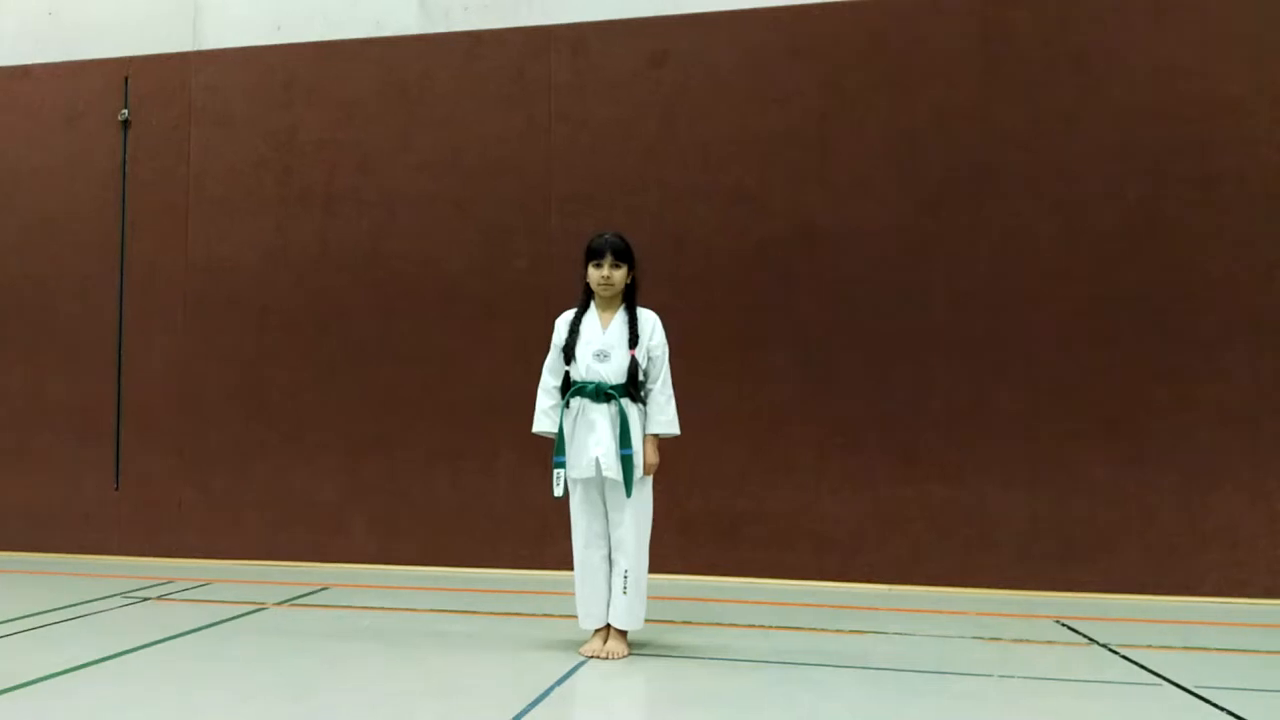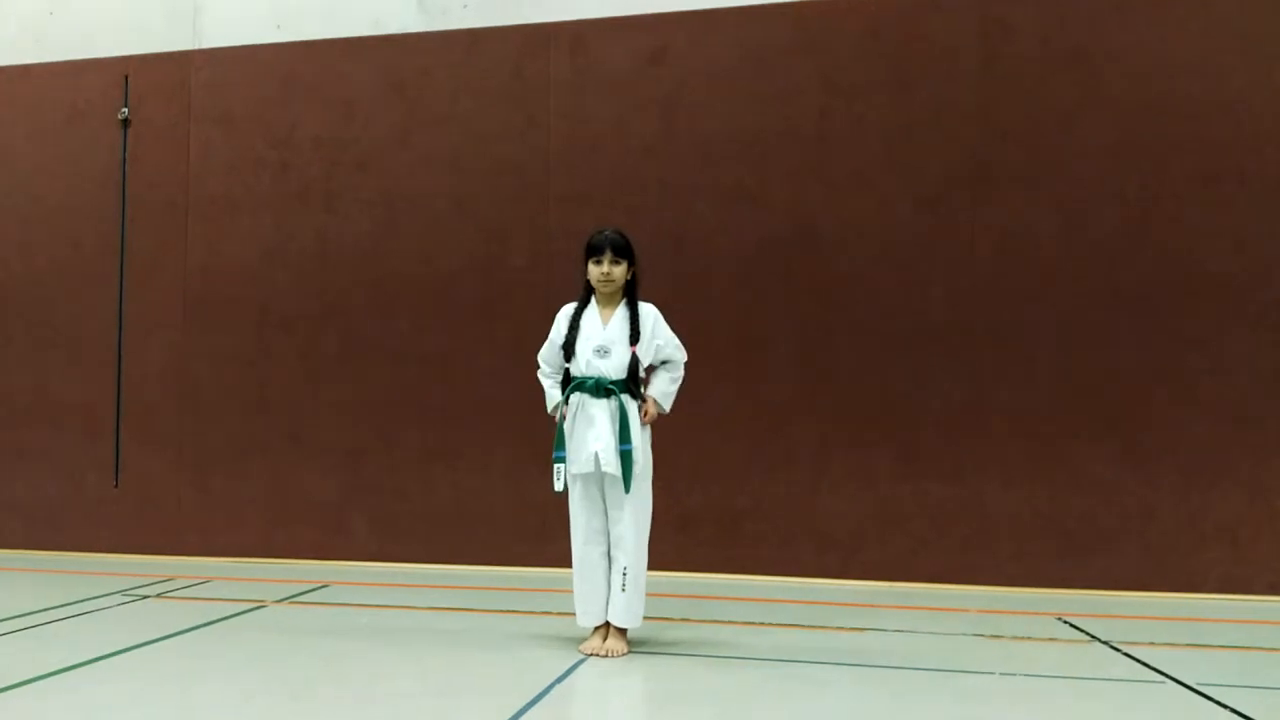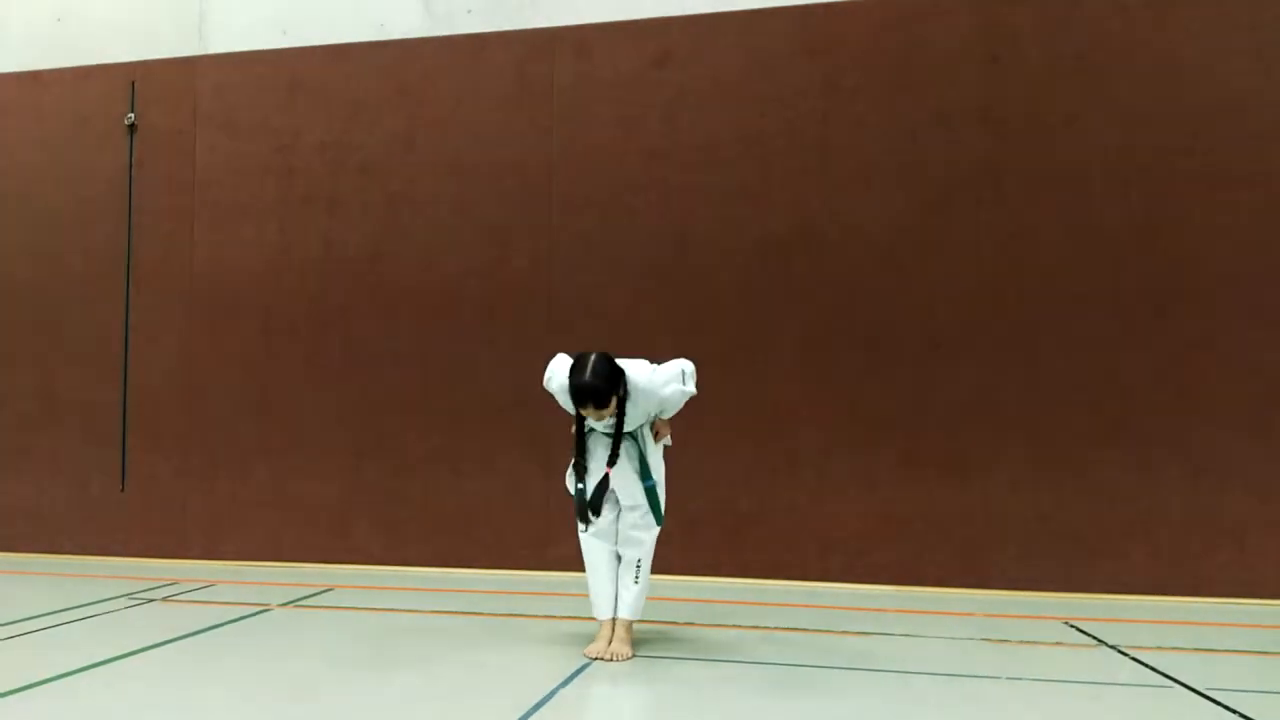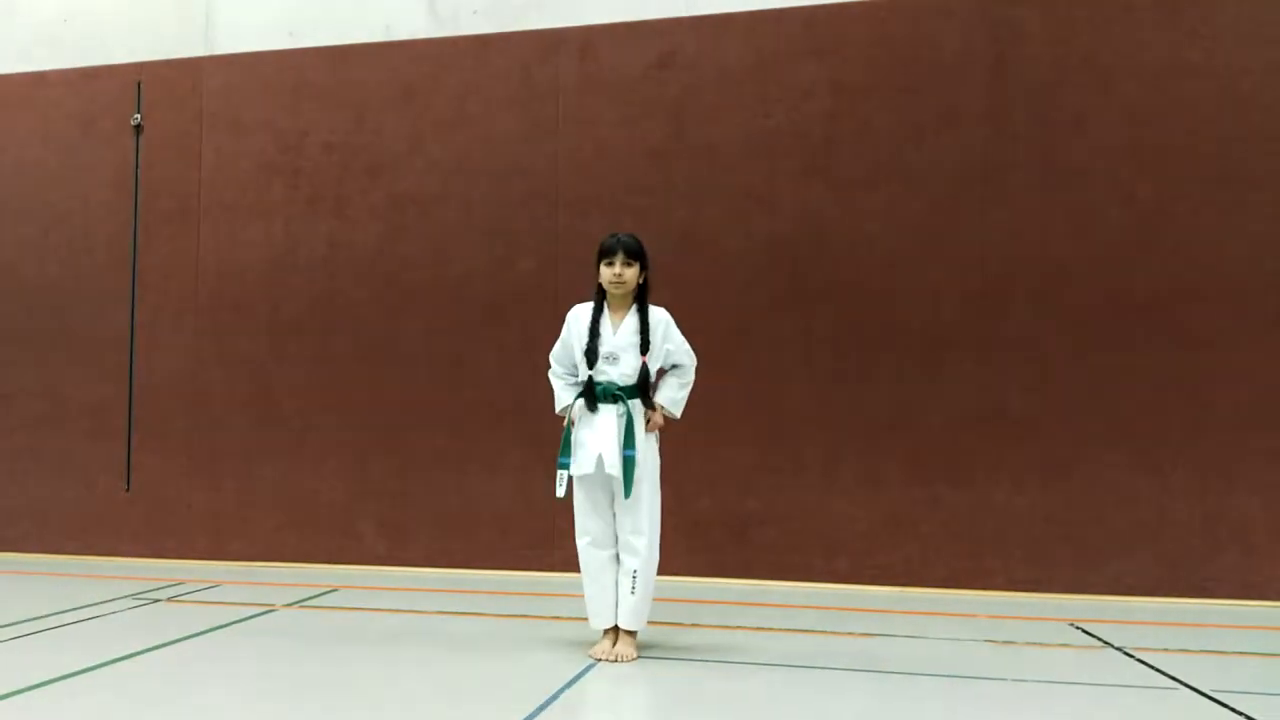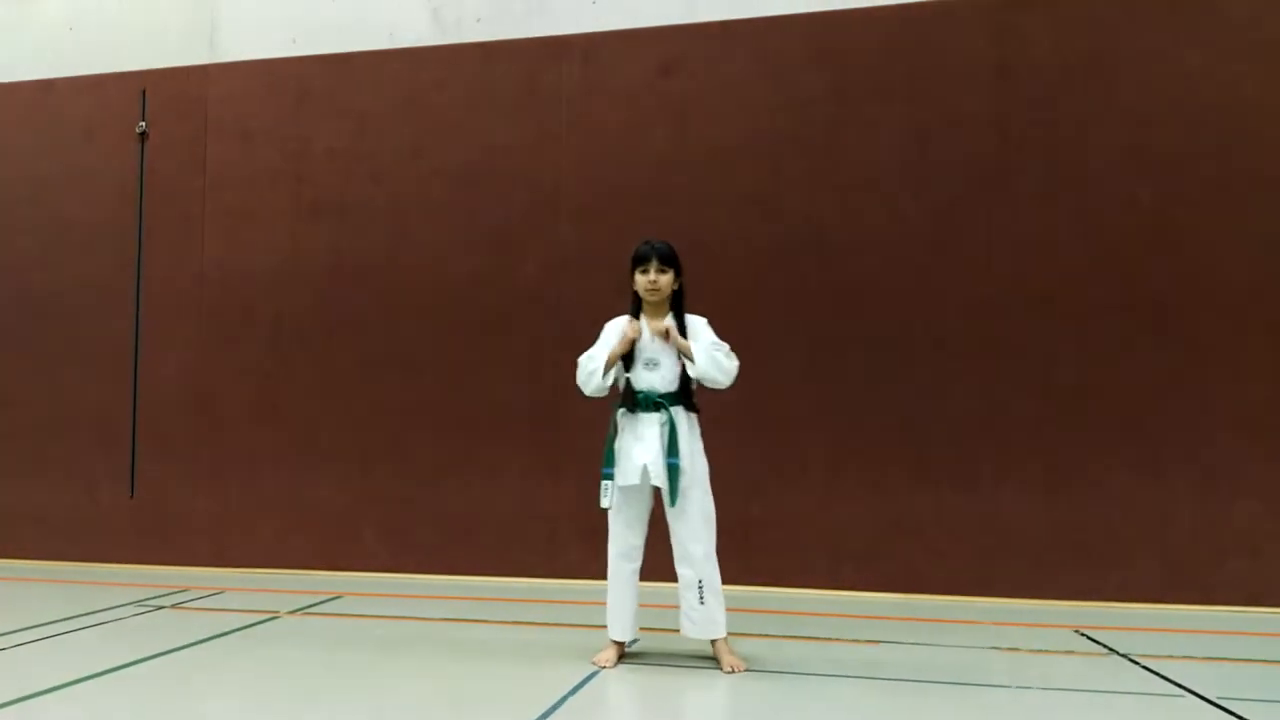
dt=1s
person 1, frame 1
left shoulder: (646, 322)
right shoulder: (568, 323)
left elbow: (659, 385)
right elbow: (552, 382)
left wrist: (652, 441)
right wrist: (555, 440)
left hip: (627, 434)
right hip: (581, 435)
left knee: (627, 534)
right knee: (588, 535)
left ankle: (619, 630)
right ankle: (597, 627)
person 1, frame 2
left shoulder: (646, 316)
right shoulder: (569, 316)
left elbow: (674, 360)
right elbow: (548, 365)
left wrist: (655, 399)
right wrist: (558, 403)
left hip: (625, 429)
right hip: (581, 429)
left knee: (627, 529)
right knee: (588, 530)
left ankle: (619, 627)
right ankle: (597, 624)
person 1, frame 3
left shoulder: (648, 384)
right shoulder: (562, 379)
left elbow: (686, 372)
left wrist: (663, 417)
right wrist: (583, 422)
left hip: (638, 448)
right hip: (595, 449)
left knee: (637, 533)
right knee: (596, 531)
left ankle: (623, 629)
right ankle: (606, 626)
person 1, frame 4
left shoulder: (657, 320)
right shoulder: (579, 317)
left elbow: (683, 366)
right elbow: (561, 368)
left wrist: (661, 407)
right wrist: (569, 407)
left hip: (634, 432)
right hip: (589, 430)
left knee: (637, 533)
right knee: (594, 534)
left ankle: (629, 630)
right ankle: (608, 628)
person 1, frame 5
left shoulder: (694, 326)
right shoulder: (617, 327)
left elbow: (725, 368)
right elbow: (586, 376)
left wrist: (679, 343)
right wrist: (621, 349)
left hip: (678, 438)
right hip: (631, 437)
left knee: (695, 542)
right knee: (623, 542)
left ankle: (717, 639)
right ankle: (618, 638)
